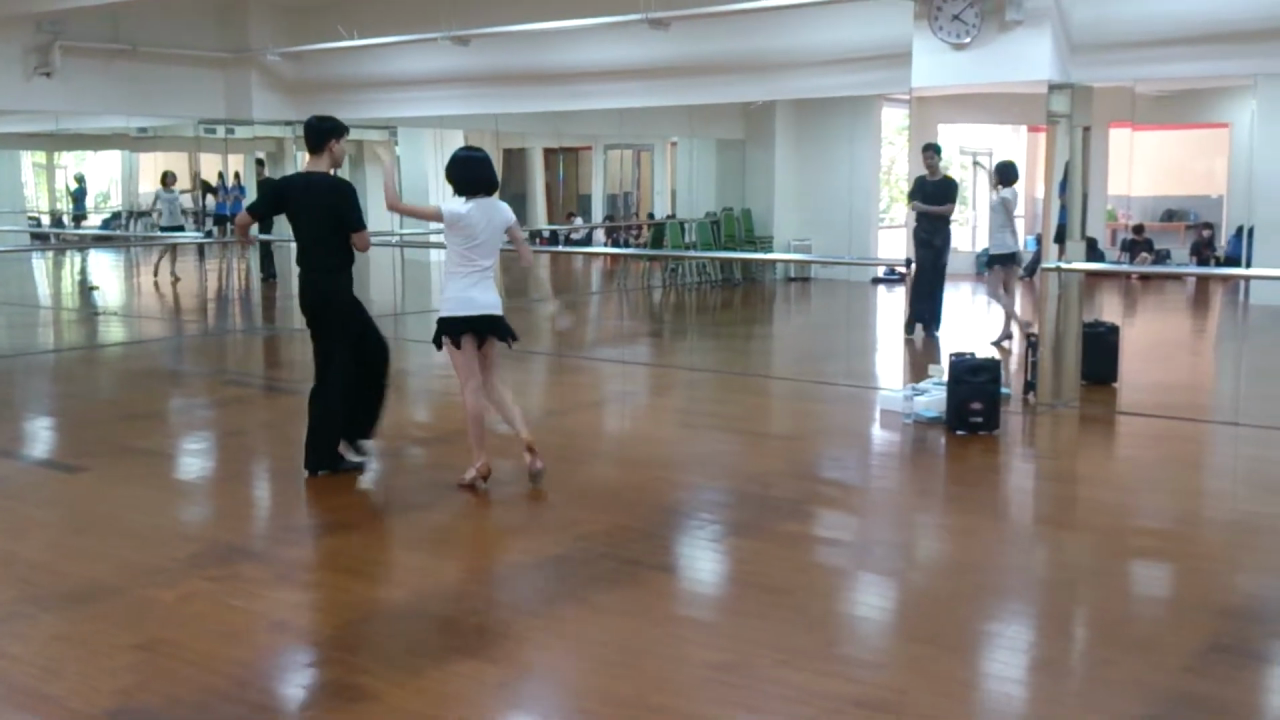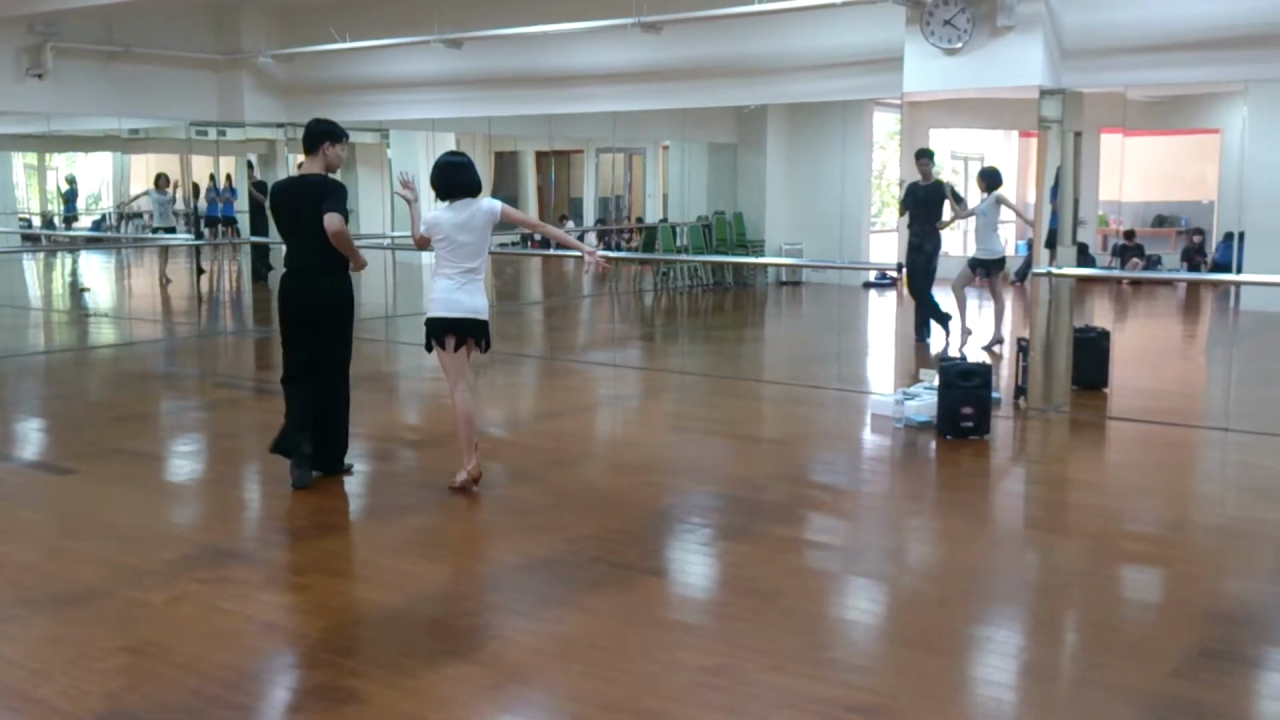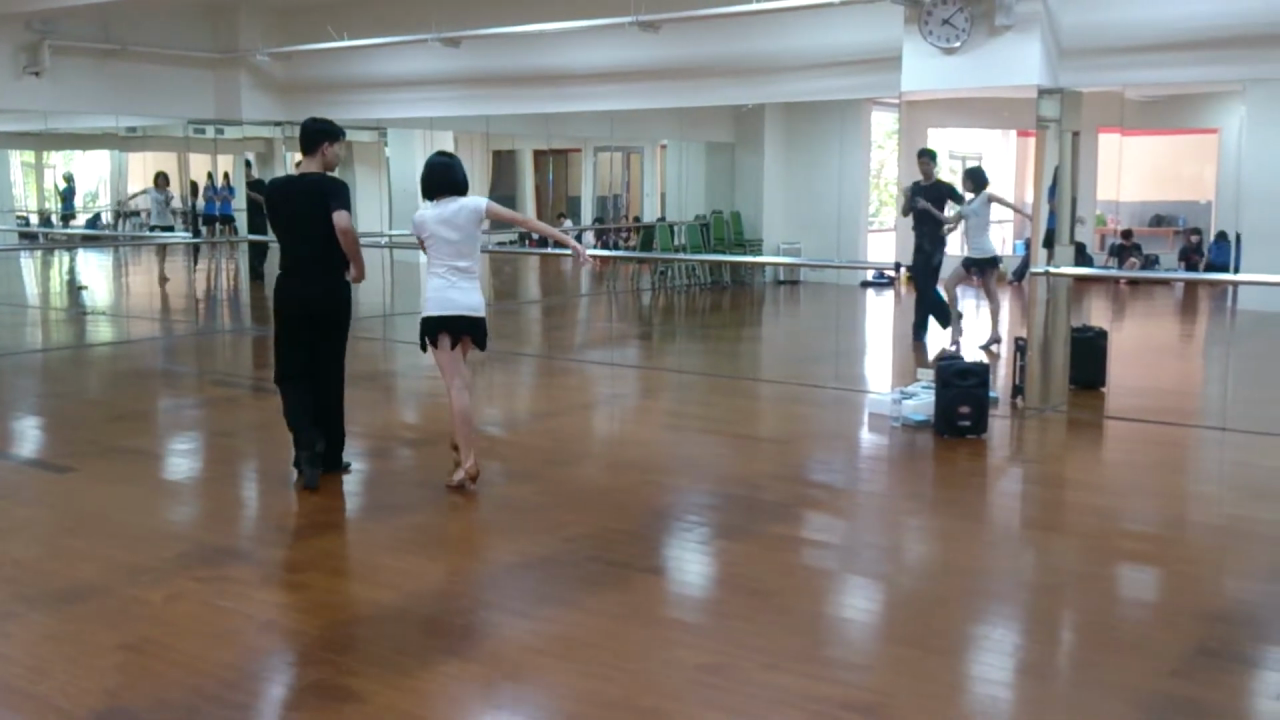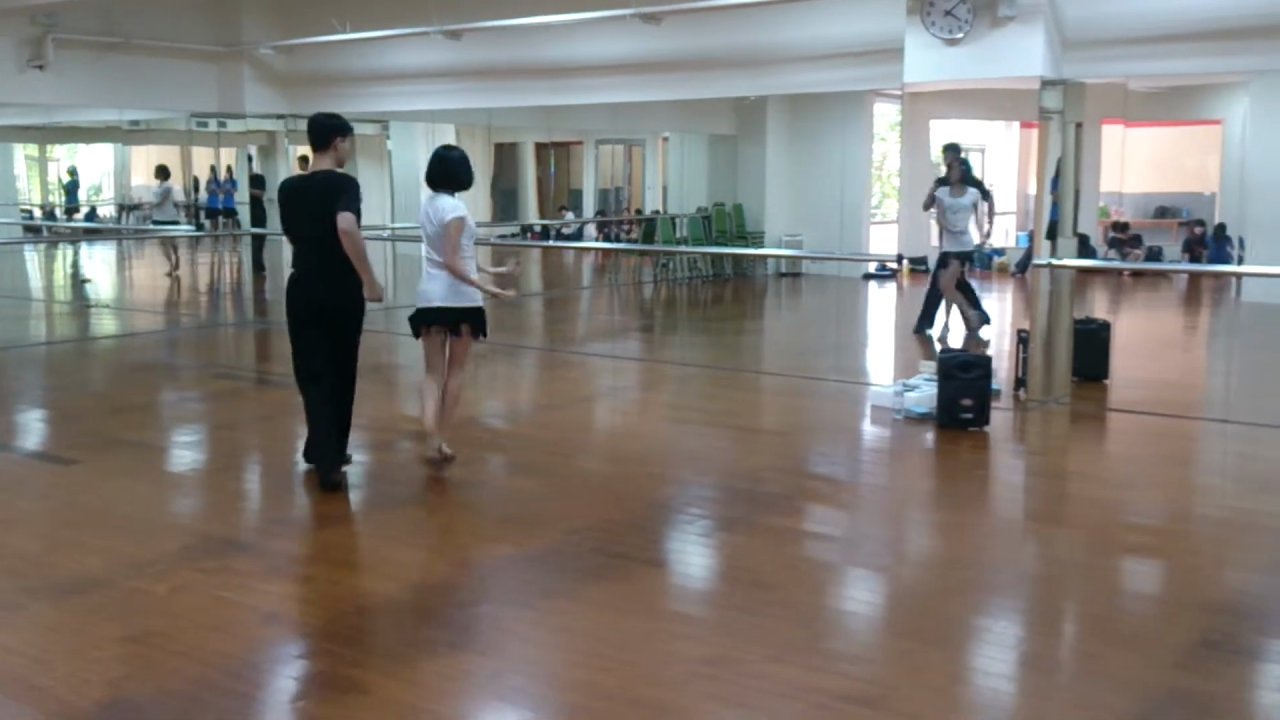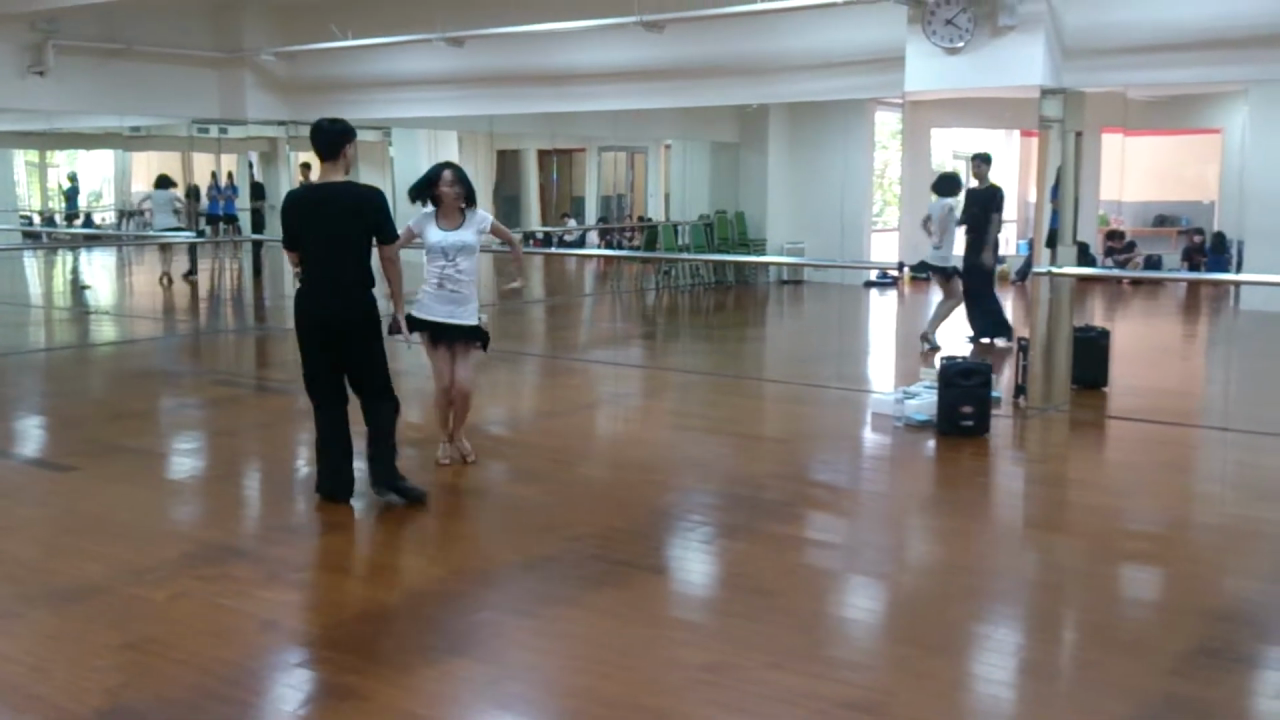
dt=0.4s
person 1, frame 1
left shoulder: (285, 185)
right shoulder: (341, 189)
left elbow: (244, 221)
right elbow: (361, 243)
left wrist: (246, 241)
left hip: (314, 282)
right hip: (332, 285)
left knee: (373, 351)
right knee: (334, 367)
left ankle: (349, 427)
right ankle: (322, 456)
person 1, frame 2
left shoulder: (279, 191)
right shoulder: (331, 188)
right elbow: (334, 227)
right wrist: (355, 259)
left hip: (293, 287)
right hip: (331, 288)
left knee: (297, 371)
right knee: (333, 373)
left ankle: (298, 449)
right ankle: (328, 457)
person 1, frame 3
left shoulder: (274, 189)
right shoulder: (333, 187)
right elbow: (343, 225)
right wrist: (358, 266)
left hip: (290, 289)
right hip: (330, 290)
left knee: (293, 373)
right knee: (328, 373)
left ankle: (310, 449)
right ankle: (327, 454)
person 1, frame 4
left shoulder: (288, 188)
right shoulder: (344, 184)
right elbow: (347, 227)
right wrist: (370, 280)
left hip: (302, 290)
right hip: (342, 289)
left knee: (314, 376)
right knee: (341, 373)
left ankle: (326, 460)
right ankle: (329, 454)
person 1, frame 5
left shoulder: (294, 201)
right shoulder: (369, 197)
left elbow: (293, 259)
right elbow: (390, 256)
right wrist: (398, 302)
left hip: (312, 306)
right hip: (357, 305)
left knee: (326, 395)
right knee: (378, 392)
left ankle: (335, 480)
right ankle: (385, 478)
person 2, frame 1
left shoulder: (458, 212)
right shoulder: (503, 211)
left elbow: (395, 204)
right elbow: (526, 256)
left wrist: (388, 163)
left hip: (461, 309)
right hip: (491, 307)
left knee: (472, 386)
right knee: (492, 383)
left ankle: (480, 463)
right ankle: (526, 440)
person 2, frame 2
left shoulder: (433, 220)
right shoulder: (487, 209)
left elbow: (419, 243)
right elbow: (539, 227)
left wrist: (412, 204)
right wrist: (583, 248)
left hip: (444, 308)
right hip: (475, 308)
left knee: (459, 386)
right knee: (461, 382)
left ankle: (470, 465)
right ankle: (469, 444)
person 2, frame 3
left shoulder: (421, 218)
right shoulder: (474, 206)
right elbow: (523, 220)
right wrist: (569, 241)
left hip: (438, 306)
right hip: (471, 304)
left knee: (456, 382)
right knee: (458, 378)
left ankle: (469, 462)
right ankle: (462, 441)
person 2, frame 4
left shoulder: (429, 203)
right shoulder: (454, 208)
right elbow: (453, 263)
left wrist: (494, 270)
right wrist: (488, 289)
left hip: (429, 297)
right hip: (457, 300)
left knee: (433, 372)
right knee: (457, 371)
left ankle: (433, 431)
right ankle: (437, 435)
person 2, frame 5
left shoulder: (476, 219)
right shoulder: (420, 221)
left elbow: (513, 242)
left wrist: (520, 276)
left hip: (463, 316)
right hip: (428, 313)
left knee: (464, 386)
right knee: (445, 383)
left ankle: (458, 436)
right ankle: (445, 440)
person 3, frame 1
left shoulder: (949, 184)
right shoulder: (919, 181)
left elbow: (949, 209)
right elbow: (908, 201)
left wrist: (924, 207)
left hip: (940, 234)
right hip: (921, 232)
left knee: (935, 279)
right knee: (922, 271)
left ankle: (930, 323)
right ankle: (913, 316)
person 3, frame 2
left shoulder: (941, 187)
right shoulder: (912, 188)
left elbow: (963, 205)
right elbow: (901, 212)
right wrist: (899, 193)
left hip: (931, 239)
right hip: (914, 239)
left knee: (923, 285)
right knee: (913, 285)
left ankle: (922, 329)
right ankle: (941, 318)
person 3, frame 3
left shoulder: (943, 187)
right shoulder: (914, 187)
left elbow: (964, 205)
right elbow: (905, 214)
right wrist: (906, 199)
left hip: (935, 239)
right hip: (920, 238)
left knee: (925, 284)
right knee: (921, 284)
left ankle: (920, 329)
right ankle: (948, 318)
person 3, frame 4
left shoulder: (970, 181)
right shoulder: (941, 182)
left elbow: (988, 201)
right elbow: (926, 207)
right wrist: (932, 194)
left knee: (939, 277)
right knee: (956, 279)
left ankle: (926, 321)
right ankle: (979, 318)
person 3, frame 5
left shoulder: (995, 192)
right shoulder: (970, 192)
left elbow: (995, 221)
right elbow: (964, 218)
left wrist: (989, 249)
left hip: (986, 244)
right hip: (972, 244)
left knee: (983, 289)
right knee: (970, 288)
left ankle: (1001, 328)
right ankle: (986, 329)
person 4, frame 1
left shoulder: (1006, 195)
right shoulder: (1004, 193)
left elbow: (1011, 220)
right elbow: (995, 191)
left wrist: (1015, 244)
left hip: (1001, 249)
right hip: (1005, 248)
left knee: (994, 290)
right knee: (1007, 290)
left ankle: (1019, 320)
right ankle: (1007, 329)
person 4, frame 2
left shoulder: (996, 197)
right shoulder: (983, 203)
left elbow: (1013, 208)
right elbow: (961, 214)
left wrist: (1027, 220)
left hip: (990, 254)
right hip: (987, 254)
left knee: (957, 286)
right knee: (997, 294)
left ankle: (964, 327)
right ankle: (997, 334)
person 4, frame 3
left shoulder: (985, 197)
right shoulder: (968, 204)
left elbow: (1008, 204)
right elbow: (951, 220)
left wrist: (1027, 215)
right wrist: (928, 207)
left hip: (982, 253)
right hip: (975, 254)
left knee: (950, 285)
right knee: (991, 293)
left ankle: (956, 327)
right ankle: (995, 334)
person 4, frame 4
left shoulder: (973, 193)
right shoulder: (942, 193)
left elbow: (977, 217)
right elbow: (940, 219)
left wrist: (982, 232)
right wrist: (951, 229)
left hip: (964, 246)
right hip: (948, 246)
left knee: (946, 285)
right knee: (944, 286)
right ankle: (970, 312)
person 4, frame 5
left shoulder: (936, 203)
right shoulder: (949, 203)
left elbow: (925, 222)
right elbow: (944, 226)
right wrist: (939, 240)
left hip: (933, 258)
right hip: (942, 259)
left knee: (949, 296)
right knee: (956, 297)
left ankle: (930, 331)
right ankle: (930, 330)
